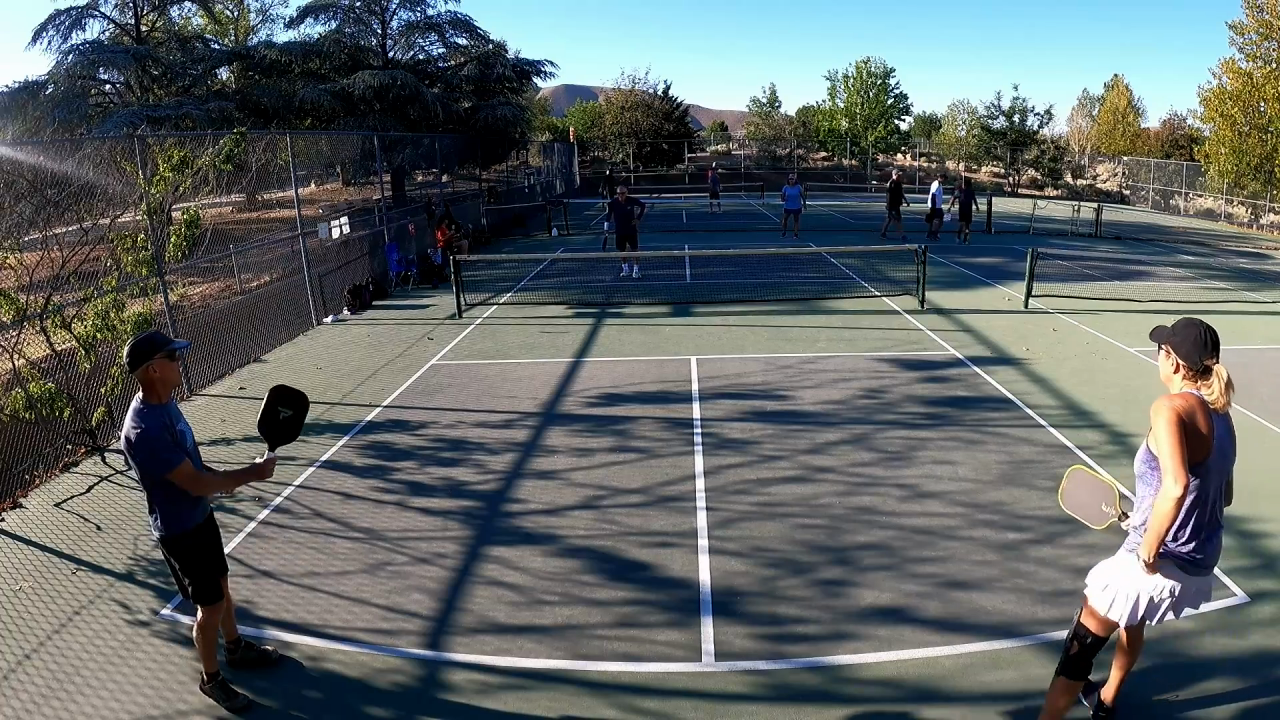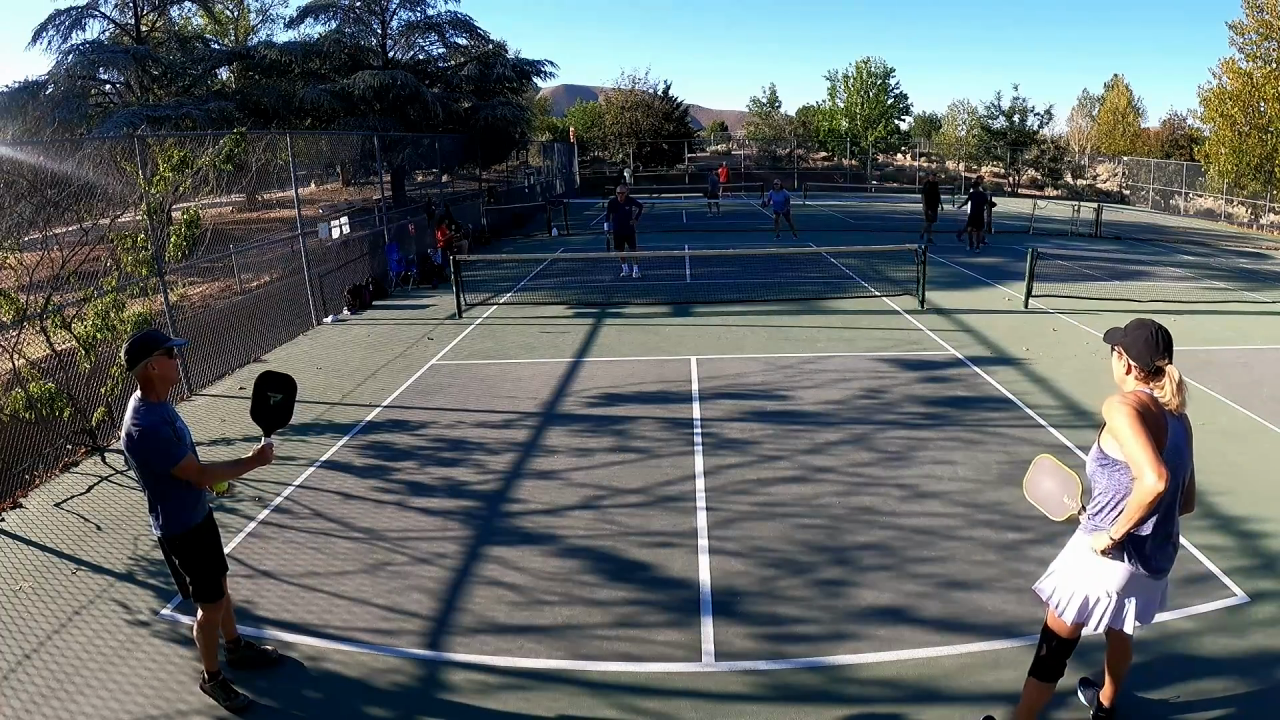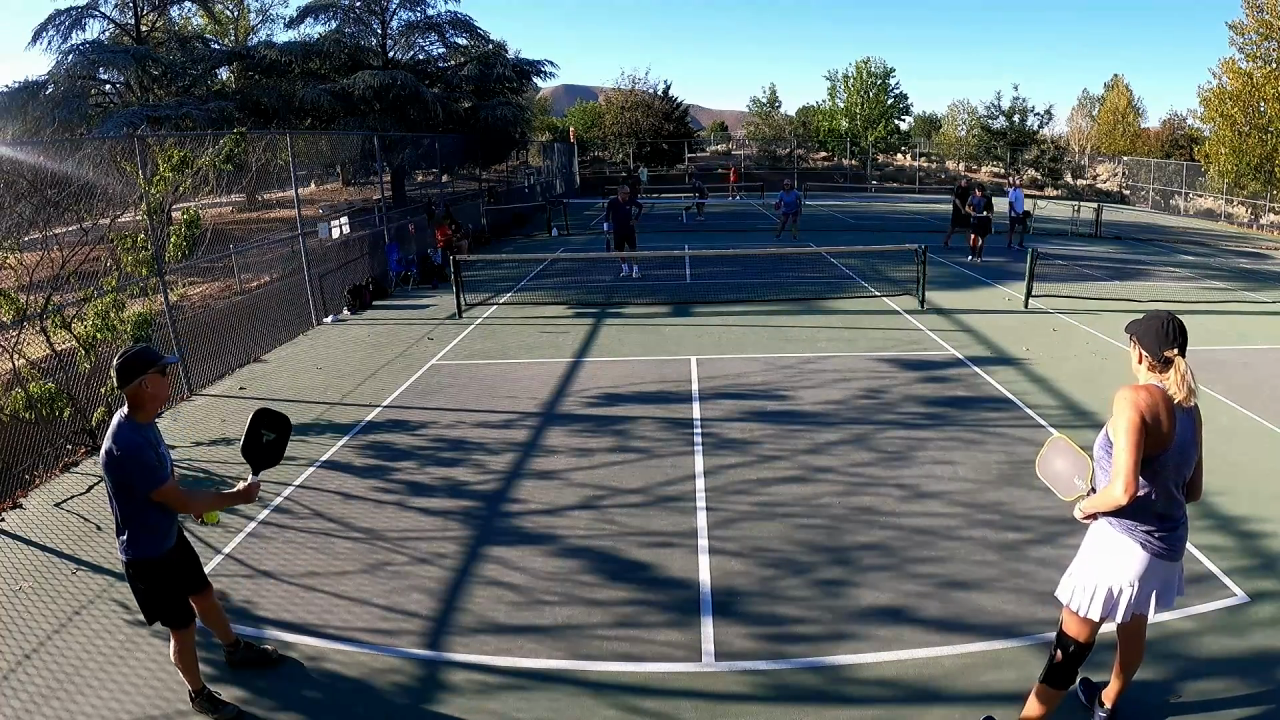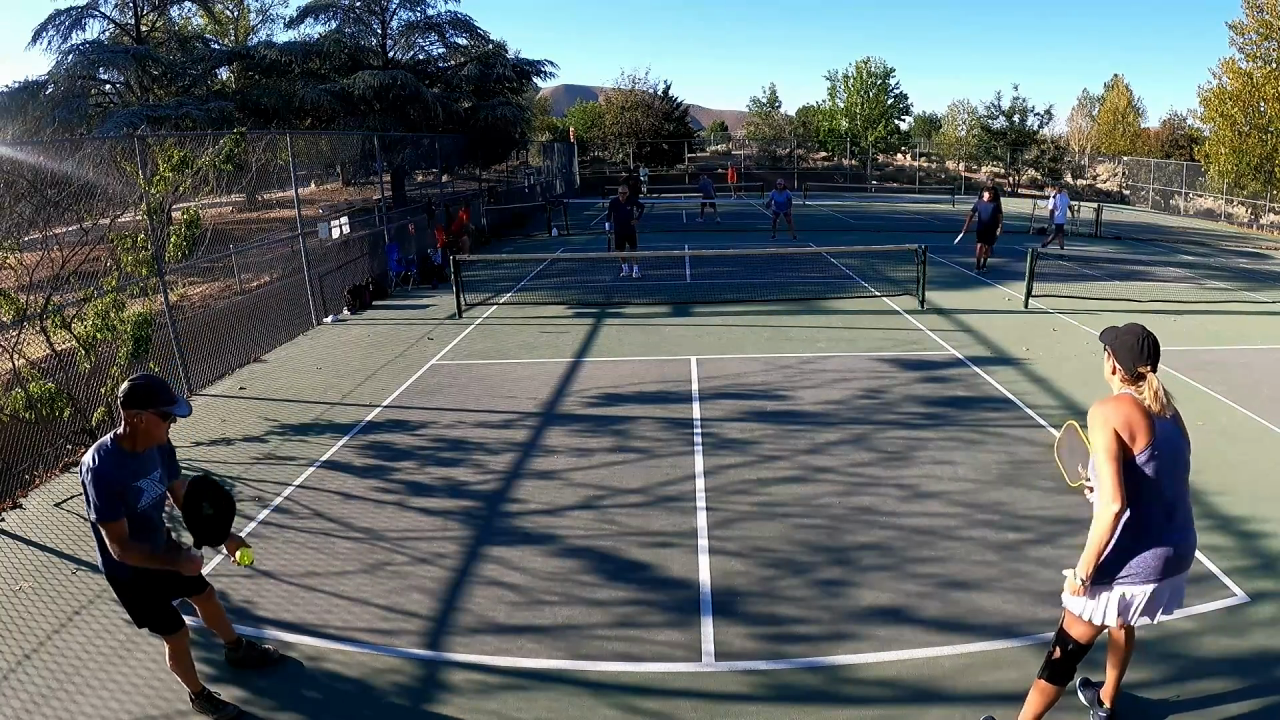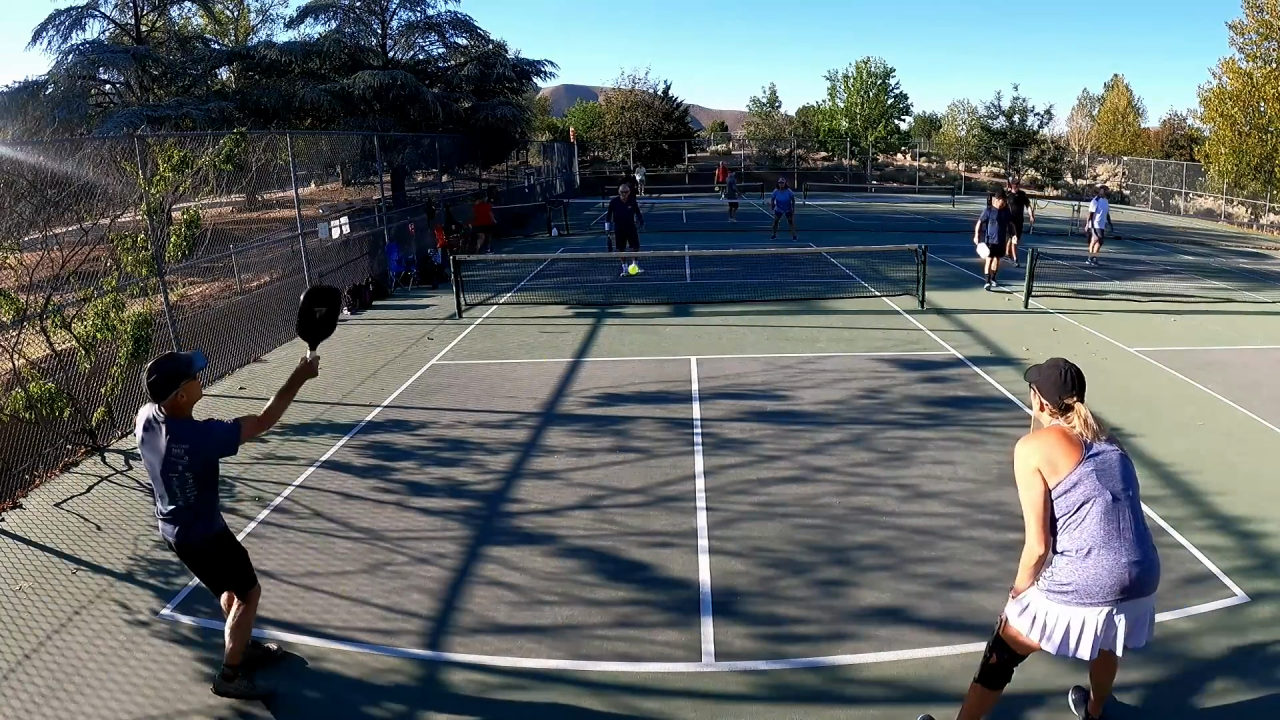
dt=1s
person 1, frame 1
left shoulder: (1171, 409)
right shoulder: (1220, 415)
left elbow: (1176, 486)
left wrist: (1149, 549)
left hip: (1161, 562)
right hip: (1197, 560)
left knee: (1081, 644)
right knee: (1130, 625)
person 1, frame 2
left shoulder: (1123, 406)
right shoulder: (1177, 416)
left elbow: (1155, 481)
right elbow: (1186, 501)
left wrist: (1111, 534)
left hip: (1106, 557)
right hip: (1154, 562)
left knee: (1052, 649)
right knee: (1119, 631)
person 1, frame 3
left shoulder: (1135, 399)
right shoulder: (1190, 409)
left elbow: (1123, 489)
right elbow: (1192, 491)
left wrist: (1086, 506)
left hip: (1119, 545)
right hip: (1165, 549)
left knee: (1070, 647)
right knee: (1133, 632)
person 1, frame 4
left shoulder: (1107, 411)
right shoulder: (1169, 414)
left elbow: (1113, 504)
right elbow: (1160, 490)
left wrist: (1083, 571)
left hip: (1131, 561)
right hip: (1176, 557)
left knee: (1064, 647)
right knee: (1122, 620)
person 1, frame 5
left shoulder: (1033, 446)
right shoulder: (1106, 440)
left elbow: (1039, 545)
left wrist: (1019, 592)
left hip: (1081, 588)
right hip: (1142, 582)
left knee: (1001, 653)
right knee: (1105, 640)
person 2, frame 1
left shoulder: (164, 402)
right shoulder: (144, 429)
right elbow: (194, 484)
left wrist: (218, 475)
right wrist: (251, 473)
left hip: (200, 516)
right hip: (180, 530)
left knee: (221, 585)
right knee: (211, 606)
left ankle: (236, 648)
right ankle: (211, 678)
person 2, frame 2
left shoulder: (157, 403)
right shoulder: (146, 426)
right elbow: (199, 475)
left wrist: (213, 474)
right wrist: (252, 461)
left hip: (197, 514)
right hip: (180, 529)
left knee: (220, 586)
right knee: (211, 604)
left ankle: (236, 648)
right ankle: (211, 677)
person 2, frame 3
left shoulder: (142, 421)
right shoulder: (127, 446)
right elbow: (179, 501)
left wrist: (201, 503)
right wrist: (234, 497)
left hip: (170, 536)
right hip: (147, 555)
left knee: (204, 595)
right knee: (183, 628)
left ankle: (235, 648)
person 2, frame 4
left shoulder: (158, 444)
right shoulder: (101, 467)
left elbow: (182, 495)
right elbow: (119, 546)
left wrist: (224, 536)
right wrist: (175, 562)
left hip: (160, 543)
right hip: (130, 568)
left knee: (206, 596)
right knee: (177, 634)
left ankle: (237, 649)
person 2, frame 5
left shoulder: (146, 416)
right shoulder: (201, 436)
right elbow: (263, 422)
right wrist: (297, 378)
left hip: (173, 526)
right hip: (201, 534)
left knee: (232, 586)
right knee: (248, 592)
left ankle: (243, 646)
right ankle: (230, 675)
